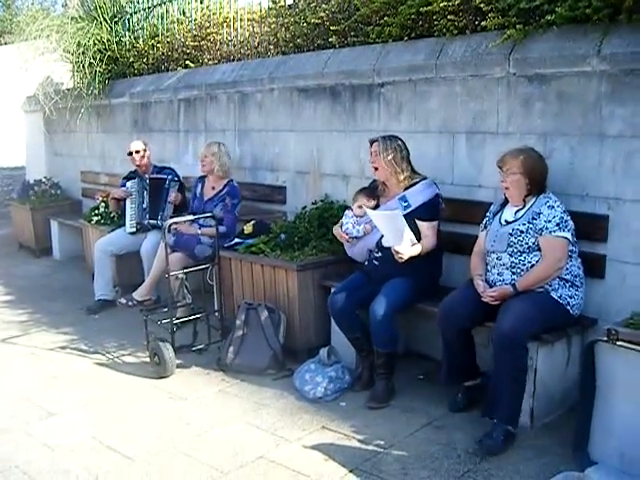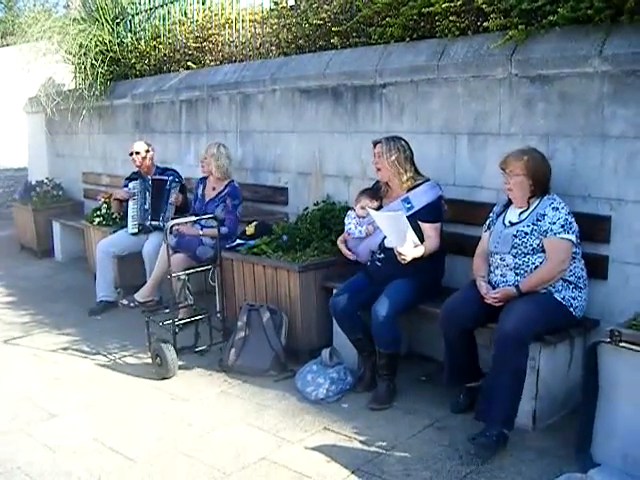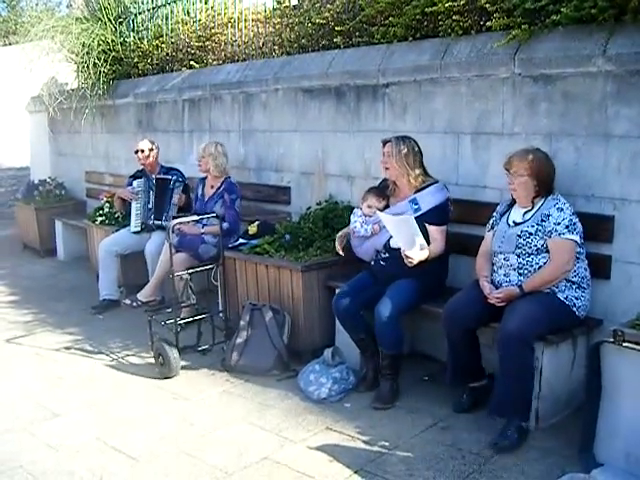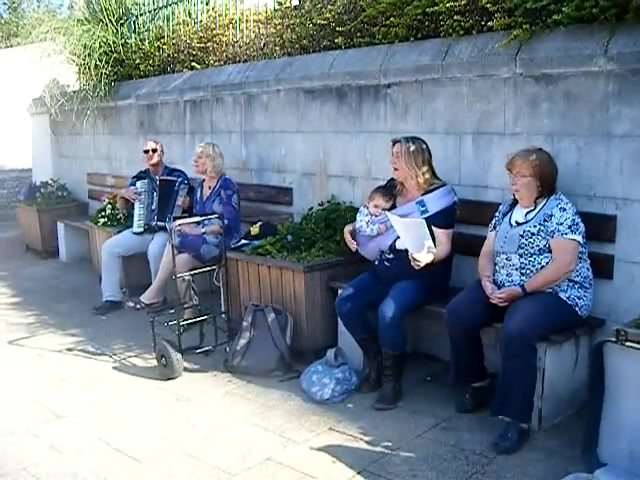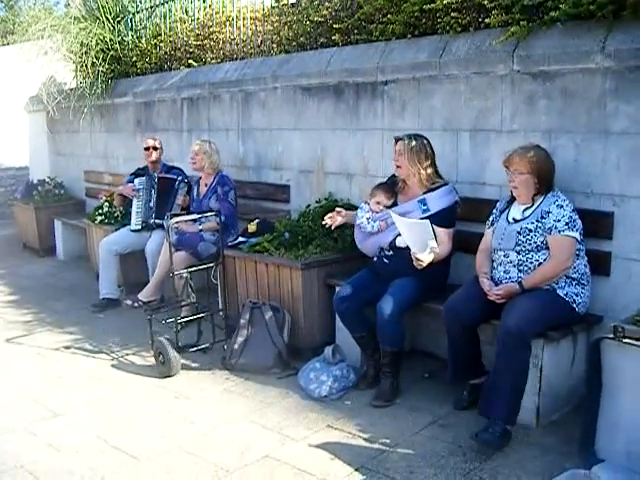
dt=0.3s
person 1, frame 1
left shoulder: (549, 208)
right shoulder: (497, 209)
left elbow: (554, 263)
right elbow: (479, 251)
left wrist: (512, 289)
right wrist: (479, 280)
left hip: (546, 292)
right hip: (495, 287)
left knee: (508, 330)
right knee: (450, 311)
left ankle: (504, 423)
right ankle: (471, 381)
person 1, frame 2
left shoulder: (553, 210)
right shoulder: (501, 209)
left elbow: (558, 264)
right elbow: (482, 252)
left wrist: (515, 290)
right wrist: (482, 281)
left hip: (549, 294)
right hip: (498, 289)
left knee: (510, 332)
right knee: (452, 312)
left ankle: (498, 424)
right ankle: (472, 382)
person 1, frame 3
left shoulder: (558, 211)
right shoulder: (504, 209)
left elbow: (562, 265)
right elbow: (485, 252)
left wrist: (519, 290)
right wrist: (485, 281)
left hip: (552, 294)
right hip: (501, 289)
left knee: (514, 331)
right knee: (455, 312)
left ankle: (517, 419)
right ankle: (476, 382)
person 1, frame 4
left shoulder: (560, 210)
right shoulder: (506, 209)
left elbow: (564, 265)
right elbow: (487, 252)
left wrist: (521, 290)
right wrist: (487, 281)
left hip: (554, 294)
right hip: (503, 288)
left knee: (516, 331)
right knee: (457, 312)
left ankle: (518, 419)
right ankle: (478, 382)
person 1, frame 5
left shoulder: (557, 207)
right shoulder: (504, 206)
left elbow: (562, 262)
right elbow: (484, 249)
left wrist: (518, 287)
right wrist: (485, 278)
left hip: (551, 290)
right hip: (500, 286)
left knee: (513, 328)
right knee: (455, 309)
left ankle: (501, 421)
right ankle: (475, 379)
person 2, frame 1
left shoulder: (421, 191)
right shoulder: (376, 189)
left elbow: (430, 239)
left wrist: (412, 250)
right wrist: (339, 228)
left hip: (413, 272)
right hip: (376, 268)
left knee: (379, 310)
right knee: (337, 302)
left ankle: (384, 379)
right ankle: (367, 362)
person 2, frame 2
left shoulder: (424, 192)
right shoulder: (379, 190)
left elbow: (433, 241)
left wrist: (415, 251)
right wrist: (344, 239)
left hip: (415, 273)
right hip: (378, 269)
left knee: (381, 311)
right knee: (339, 303)
left ankle: (386, 380)
right ankle: (369, 363)
person 2, frame 3
left shoulder: (431, 194)
right shoulder: (386, 188)
left elbow: (439, 242)
left wrist: (422, 254)
right wrist: (344, 233)
left hip: (418, 274)
right hip: (382, 269)
left knee: (385, 312)
right knee: (342, 303)
left ankle: (389, 379)
right ankle: (371, 363)
person 2, frame 4
left shoulder: (438, 196)
right shoulder: (392, 188)
left elbow: (444, 245)
left wrist: (428, 257)
right wrist: (351, 228)
left hip: (421, 275)
right hip: (385, 269)
left knee: (388, 312)
right knee: (345, 303)
left ankle: (392, 380)
right ankle: (374, 363)
person 2, frame 5
left shoulder: (439, 195)
right shoulder: (394, 184)
left elbow: (445, 244)
left wrist: (430, 257)
right wrist: (347, 216)
left hip: (419, 272)
right hip: (384, 266)
left knee: (387, 308)
right knee: (343, 299)
left ankle: (390, 377)
right ankle: (372, 360)
person 3, frame 1
left shoulder: (167, 174)
right shoulder: (129, 179)
left elbow: (183, 202)
right elbow: (115, 209)
left wrist: (178, 199)
right wrist: (113, 196)
left hip: (160, 227)
left knee: (147, 249)
right knee: (101, 246)
right ankle: (105, 296)
person 3, frame 2
left shoulder: (170, 175)
right shoulder: (132, 180)
left elbow: (185, 203)
right elbow: (118, 209)
left wrist: (179, 200)
right wrist: (116, 196)
left hip: (162, 228)
left knee: (149, 250)
right knee: (103, 247)
right ankle: (107, 298)
person 3, frame 3
left shoulder: (174, 175)
right shoulder: (135, 178)
left elbow: (188, 203)
right elbow: (120, 207)
left wrist: (182, 201)
right wrist: (119, 194)
left hip: (165, 228)
left knee: (152, 249)
right knee: (106, 246)
right ankle: (110, 296)
person 3, frame 4
left shoulder: (177, 176)
right shoulder: (139, 179)
left elbow: (192, 203)
right elbow: (122, 207)
left wrist: (186, 203)
right wrist: (122, 194)
left hip: (167, 229)
left knee: (155, 250)
right knee: (109, 247)
right ankle: (112, 298)
person 3, frame 5
left shoulder: (175, 173)
right shoulder: (137, 176)
right elbow: (119, 203)
right wrist: (120, 190)
left knee: (152, 248)
right knee: (106, 245)
right ankle: (110, 295)
person 4, frame 1
left shoulder: (231, 189)
right shoulder: (200, 182)
left elbow: (229, 229)
right elbow: (191, 213)
left wrist: (196, 230)
right wrist: (184, 225)
left hip: (214, 242)
right hip: (194, 237)
left knee: (168, 241)
right knee: (174, 258)
left ankle: (146, 291)
person 4, frame 2
left shoulder: (232, 190)
right shoulder: (201, 183)
left elbow: (230, 230)
left wrist: (198, 231)
right wrist: (186, 226)
left hip: (216, 243)
right hip: (196, 238)
left knee: (170, 242)
right knee: (176, 259)
left ankle: (148, 292)
person 4, frame 3
left shoulder: (229, 187)
right shoulder: (201, 183)
left elbow: (231, 226)
left wrist: (199, 230)
right wrist: (188, 225)
left hip: (219, 241)
right hip: (199, 238)
left knee: (172, 242)
right knee: (178, 258)
left ankle: (151, 291)
person 4, frame 4
left shoulder: (225, 184)
right shoulder: (200, 186)
left elbow: (230, 223)
left wrist: (200, 230)
right wrist: (189, 227)
left hip: (222, 241)
right hip: (202, 239)
left knee: (174, 243)
right knee: (181, 260)
left ankle: (154, 293)
right ankle: (188, 309)
person 4, frame 5
left shoulder: (222, 181)
right shoulder: (196, 184)
left elbow: (227, 219)
left wrist: (197, 228)
right wrist: (185, 224)
left hip: (218, 238)
right hip: (199, 236)
left knee: (171, 241)
right knee: (178, 257)
left ankle: (151, 292)
